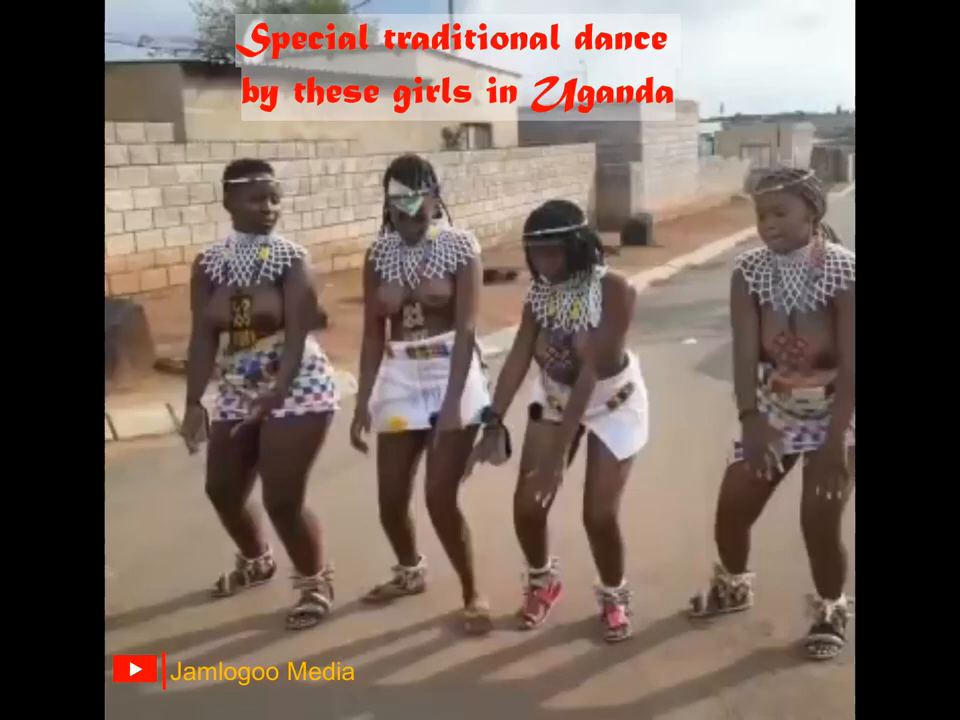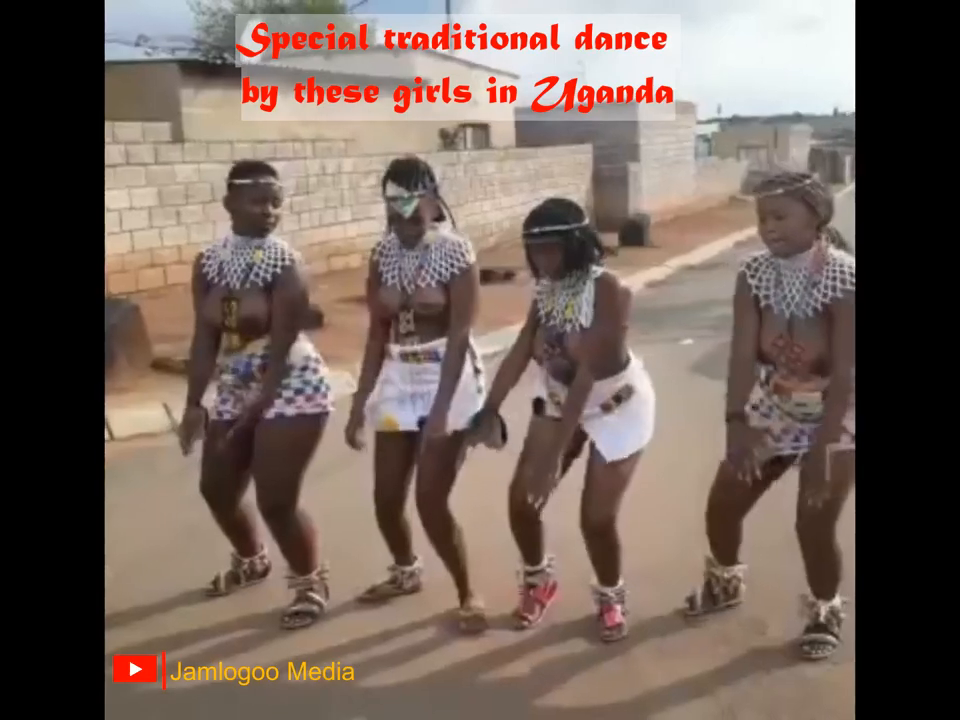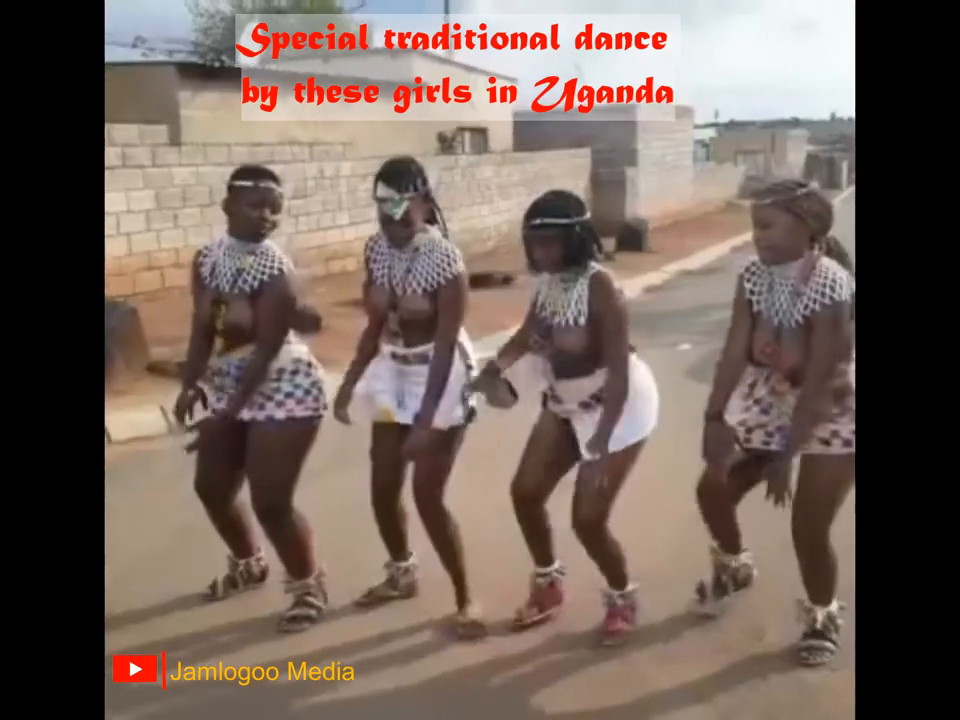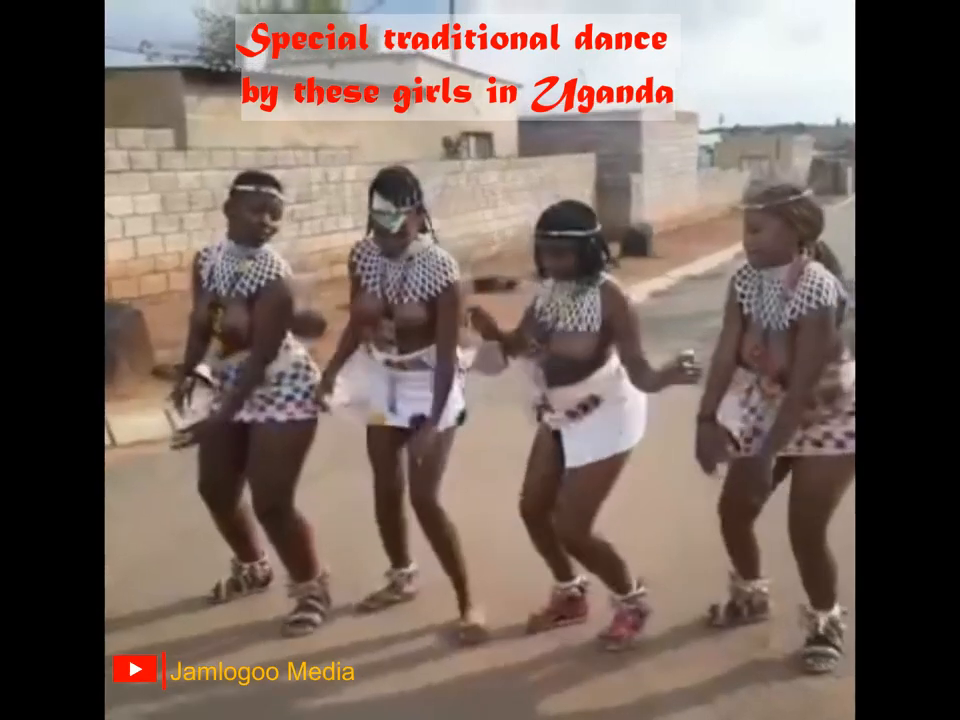
dt=0.2s
person 1, frame 1
left shoulder: (844, 269)
right shoulder: (749, 271)
left elbow: (850, 363)
right elbow: (745, 351)
left wrist: (835, 441)
right wrist: (751, 418)
left hip: (837, 410)
right hip: (773, 406)
left knee: (819, 522)
right knee: (731, 510)
left ankle: (831, 611)
right ankle: (733, 586)
person 1, frame 2
left shoulder: (843, 276)
right shoulder: (755, 273)
left elbow: (843, 371)
right elbow: (743, 351)
left wrist: (823, 447)
right wrist: (737, 420)
left hip: (836, 413)
right hip: (774, 406)
left knee: (814, 523)
right knee: (722, 504)
left ankle: (825, 612)
right ankle: (724, 584)
person 1, frame 3
left shoulder: (831, 286)
right shoulder: (753, 276)
left elbow: (818, 381)
right elbow: (734, 352)
left wrist: (785, 456)
right wrist: (714, 418)
left hip: (834, 415)
right hip: (772, 403)
left knee: (808, 527)
right knee: (712, 490)
left ankle: (823, 617)
right ankle: (733, 569)
person 1, frame 4
left shoulder: (818, 290)
right shoulder: (745, 280)
left elbow: (803, 384)
right elbow: (726, 354)
left wrist: (767, 456)
right wrist: (707, 420)
left hip: (829, 417)
right hip: (768, 407)
left knee: (805, 529)
right knee: (732, 509)
left ankle: (826, 623)
right ankle: (751, 595)
person 2, frame 1
left shoulder: (460, 246)
right shoulder: (379, 253)
left elbow: (465, 328)
right elbow: (373, 334)
left wrist: (453, 401)
right wrist: (362, 403)
left hip: (451, 378)
right hip: (398, 380)
left knee: (440, 499)
right knee: (390, 499)
left ankle: (472, 593)
right ankle: (410, 571)
person 2, frame 2
left shoulder: (457, 253)
right shoulder: (382, 254)
left elbow: (458, 337)
right elbow: (378, 334)
left wrist: (440, 414)
right wrist: (360, 401)
left hip: (447, 382)
right hip: (398, 382)
left knee: (430, 501)
right knee: (385, 499)
left ankle: (467, 593)
right ankle: (405, 571)
person 2, frame 3
left shoulder: (445, 259)
right shoulder: (376, 250)
left elbow: (446, 344)
right elbow: (375, 324)
left wrist: (427, 419)
right wrist: (351, 382)
left hip: (439, 380)
right hip: (391, 376)
left knee: (428, 496)
right knee: (383, 487)
left ankle: (464, 598)
right ankle: (402, 572)
person 2, frame 4
left shoulder: (440, 267)
right shoulder: (362, 255)
left elbow: (448, 348)
right elbow: (358, 323)
left wrist: (435, 423)
right wrist: (331, 370)
left hip: (427, 384)
right hip: (380, 379)
left knee: (425, 499)
right knee: (385, 489)
left ankle: (467, 601)
right ankle: (402, 576)
person 3, frame 1
left shoulder: (291, 259)
right shoulder: (208, 264)
left elbow: (298, 333)
right elbow: (203, 336)
left wrist: (278, 393)
right wrist: (193, 403)
left hip: (296, 388)
right hip: (236, 391)
left knee: (282, 499)
right knee: (222, 490)
left ankle: (316, 582)
right ankle: (255, 560)
person 3, frame 2
left shoulder: (284, 264)
right shoulder: (208, 262)
left elbow: (283, 342)
right elbow: (205, 335)
left wrist: (257, 409)
right wrist: (195, 402)
left hip: (290, 389)
right hip: (236, 390)
left knee: (276, 499)
right knee: (216, 488)
left ankle: (311, 582)
right ankle: (250, 560)
person 3, frame 3
left shoulder: (275, 271)
right shoulder: (206, 258)
left elbow: (265, 350)
right elbow: (203, 326)
left wrist: (226, 415)
right wrist: (191, 385)
left hip: (282, 390)
right hip: (230, 387)
left knee: (270, 502)
right knee: (211, 488)
left ankle: (308, 586)
right ankle: (248, 564)
person 3, frame 4
left shoulder: (274, 276)
right shoulder: (206, 260)
left elbow: (262, 353)
left wrist: (223, 415)
right wrist: (187, 373)
left hip: (280, 393)
right hip: (228, 390)
left knee: (272, 502)
right knee: (215, 489)
left ankle: (312, 589)
right ankle: (252, 567)
person 4, frame 1
left shoulder: (614, 289)
right shoulder: (539, 292)
left elbow: (593, 369)
right elbow: (518, 358)
left wrist: (560, 450)
right wrist: (494, 423)
left hip: (613, 405)
right hip: (555, 401)
left knee: (600, 516)
right knee: (527, 507)
left ankle: (614, 596)
right ankle: (542, 581)
person 4, frame 2
left shoulder: (607, 290)
right shoulder: (546, 289)
left elbow: (589, 372)
right elbow: (520, 352)
left wrist: (557, 452)
right wrist: (488, 410)
left hip: (617, 407)
right hip: (560, 402)
left knee: (597, 517)
right knee: (522, 499)
left ankle: (611, 596)
right ankle: (538, 580)
person 4, frame 3
left shoulder: (598, 286)
right shoulder: (548, 280)
left elbow: (619, 366)
right elbow: (529, 335)
left wrist: (602, 437)
right wrist: (493, 368)
left hip: (612, 407)
right hip: (566, 401)
left knee: (587, 518)
right knee: (526, 491)
left ankle: (622, 598)
right ankle: (547, 583)
person 4, frame 4
left shoulder: (608, 298)
right shoulder: (548, 288)
left elbow: (640, 374)
right elbow: (516, 344)
left wrist: (668, 377)
right wrist: (488, 330)
left hip: (604, 415)
right hip: (559, 413)
left knee: (570, 529)
right knee: (533, 510)
left ankle: (632, 601)
right ankle: (570, 594)
